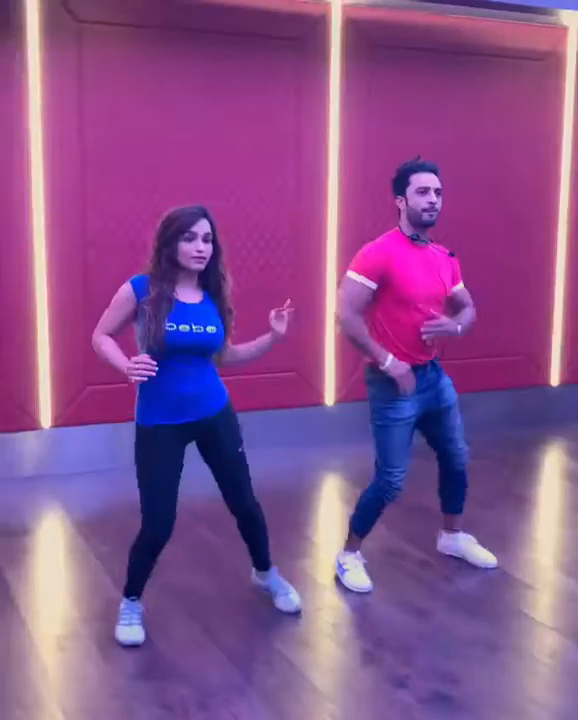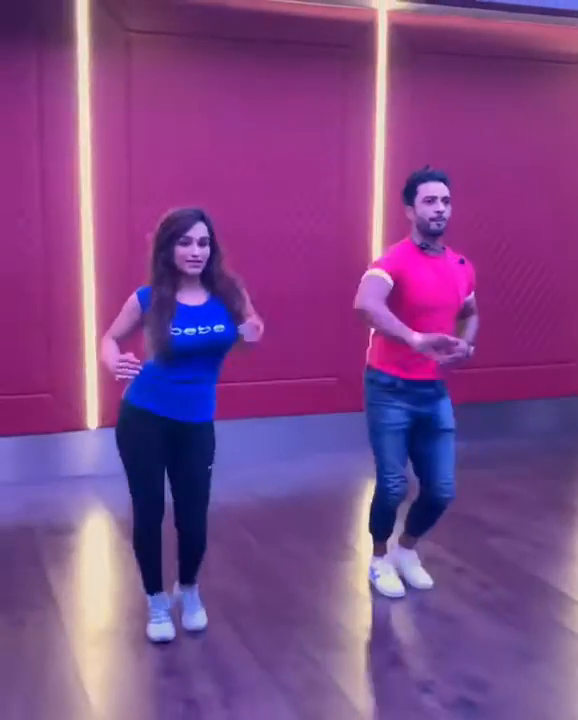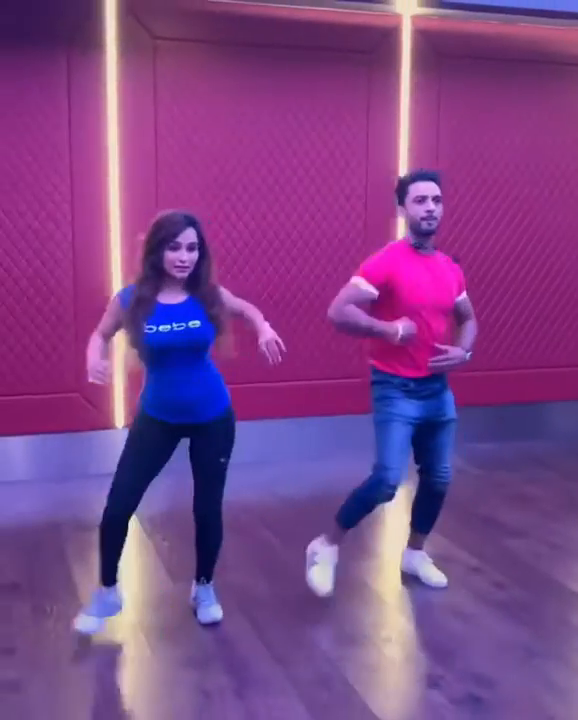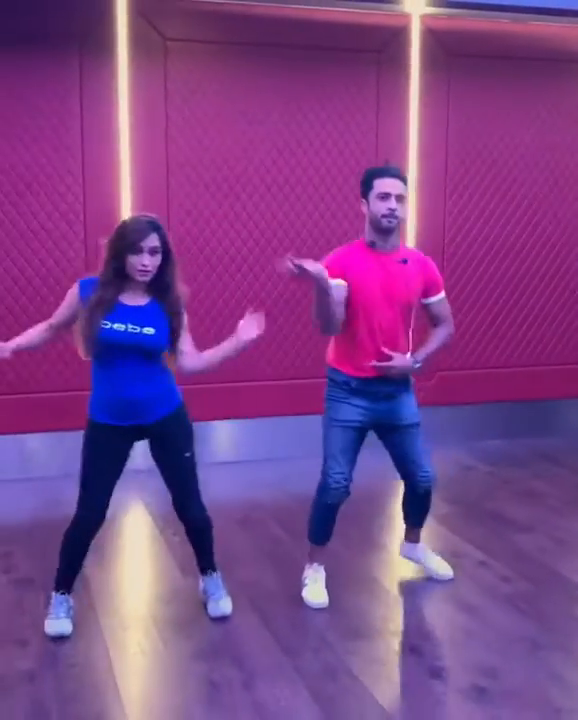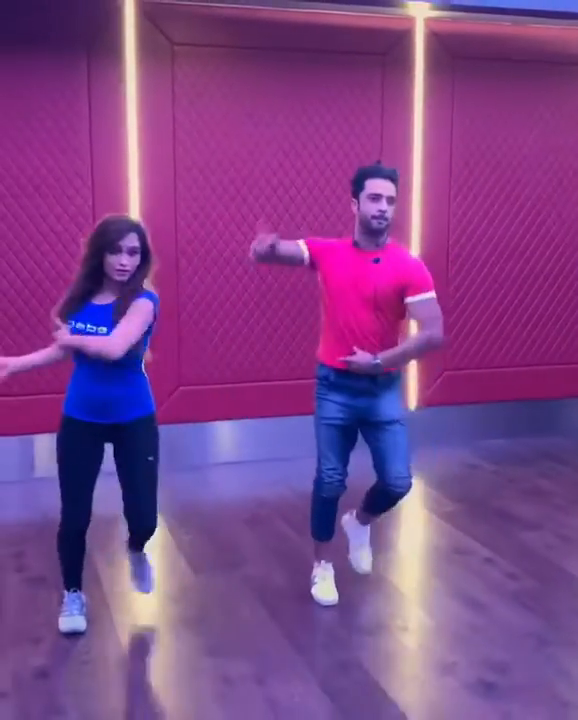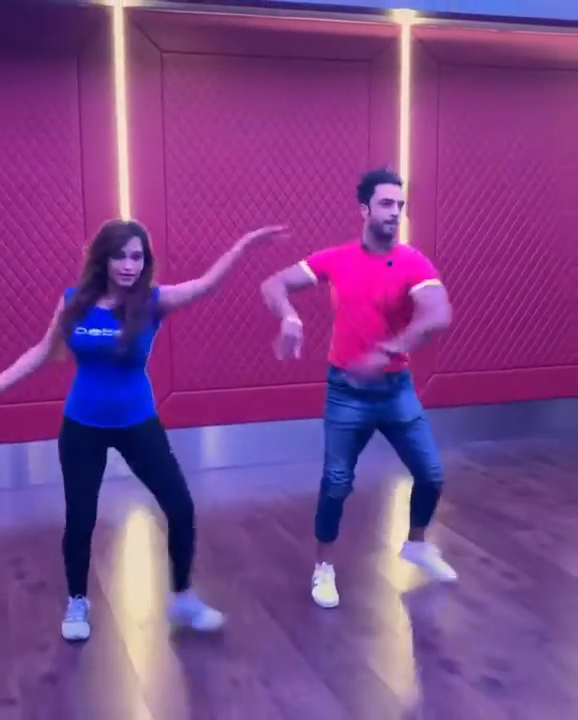
dt=0.3s
person 1, frame 1
left shoulder: (445, 258)
right shoulder: (378, 254)
left elbow: (468, 308)
right elbow: (347, 313)
left wrist: (455, 326)
right wrist: (386, 362)
left hip: (434, 376)
right hip: (396, 383)
left knee: (455, 459)
right knee: (390, 480)
left ankle: (452, 536)
right ankle: (349, 555)
person 1, frame 2
left shoulder: (461, 267)
right shoulder: (395, 261)
left elbow: (470, 315)
right elbow: (366, 302)
left wrist: (466, 343)
right wrist: (412, 337)
left hip: (435, 393)
right hip: (390, 391)
left knee: (441, 490)
right knee: (392, 487)
left ankle: (404, 550)
right ankle: (381, 558)
person 1, frame 3
left shoulder: (451, 268)
right shoulder: (385, 263)
left elbow: (467, 319)
right elbow: (339, 311)
left wrist: (463, 352)
right wrist: (388, 329)
left hip: (438, 389)
right hip: (395, 389)
left knee: (438, 480)
right knee: (387, 480)
left ankle: (415, 553)
right ankle: (327, 545)
person 1, frame 4
left shoulder: (422, 266)
right shoulder: (341, 261)
left elbow: (445, 325)
right elbow: (329, 326)
left wrist: (416, 360)
right wrist: (320, 282)
left hip: (397, 391)
right hip: (347, 392)
left knee: (423, 479)
right knee: (334, 485)
left ankle: (414, 544)
right ankle: (314, 568)
person 1, frame 5
left shoulder: (409, 267)
right shoulder: (325, 252)
left elbow: (433, 333)
right elbow: (263, 254)
left wrist: (380, 362)
right wrist: (269, 242)
left hip: (382, 388)
right hip: (334, 387)
left knee: (396, 482)
right knee: (329, 481)
left ankle: (360, 521)
right ankle: (322, 566)
person 1, frame 6
left shoulder: (414, 266)
right shoulder: (334, 260)
left elbow: (439, 317)
right elbow: (273, 285)
left wrist: (386, 351)
right wrist: (288, 318)
left hip: (396, 386)
right hip: (346, 390)
left knee: (432, 474)
right knee: (337, 483)
left ankle: (418, 544)
right ankle: (325, 568)
person 2, frame 1
left shoulder: (215, 297)
right shoulder: (140, 290)
right elbow: (101, 335)
left wrist: (273, 335)
right wrist: (126, 365)
left hip: (214, 416)
right hip: (159, 423)
left knee: (244, 503)
right knee: (157, 524)
left ankle: (266, 575)
right ankle: (130, 604)
person 2, frame 2
left shoulder: (227, 291)
right shoulder: (147, 299)
left elbow: (248, 321)
right elbow: (110, 338)
left wrist: (252, 331)
right wrist: (115, 361)
left hip: (196, 420)
right hip: (143, 415)
left knee: (192, 519)
right knee: (148, 513)
left ankle: (188, 591)
right ankle: (155, 601)
person 2, frame 3
left shoulder: (209, 295)
right shoulder: (132, 299)
left elbow: (248, 309)
right elbow: (101, 333)
left wrist: (264, 330)
right wrist: (94, 359)
left hip: (213, 418)
right hip: (158, 418)
left knee: (208, 509)
right knee: (118, 505)
left ankle: (204, 588)
right ankle: (107, 593)
person 2, frame 4
left shoulder: (170, 305)
right shoulder: (90, 292)
left elbow: (188, 364)
right elbow: (49, 328)
left wrist: (238, 341)
left hip: (167, 418)
right hip: (107, 423)
left knee: (190, 507)
right knee: (89, 514)
left ankle: (211, 581)
right ankle: (61, 598)
person 2, frame 5
left shoulder: (143, 301)
right shoulder: (79, 297)
left elbow: (115, 348)
left wrist: (69, 337)
left hip: (134, 421)
right hip: (80, 421)
left knee: (142, 516)
right knee: (75, 516)
left ankle: (136, 551)
right ankle: (73, 595)
person 2, frame 6
left shoulder: (153, 301)
right shoulder: (74, 302)
left elbow: (204, 285)
right elbow: (43, 351)
left wrist: (241, 248)
left hip: (141, 425)
right hip: (82, 427)
left knee: (182, 509)
right knee: (80, 519)
left ankle: (183, 598)
right ankle: (77, 603)
